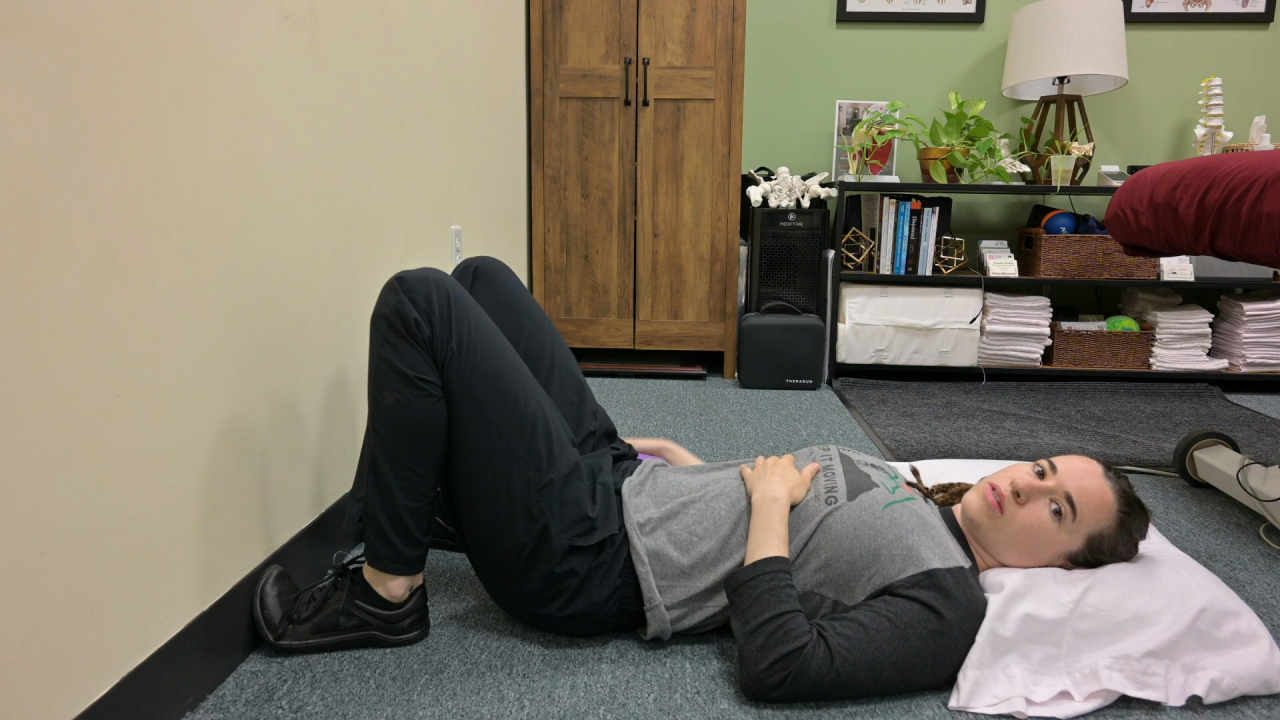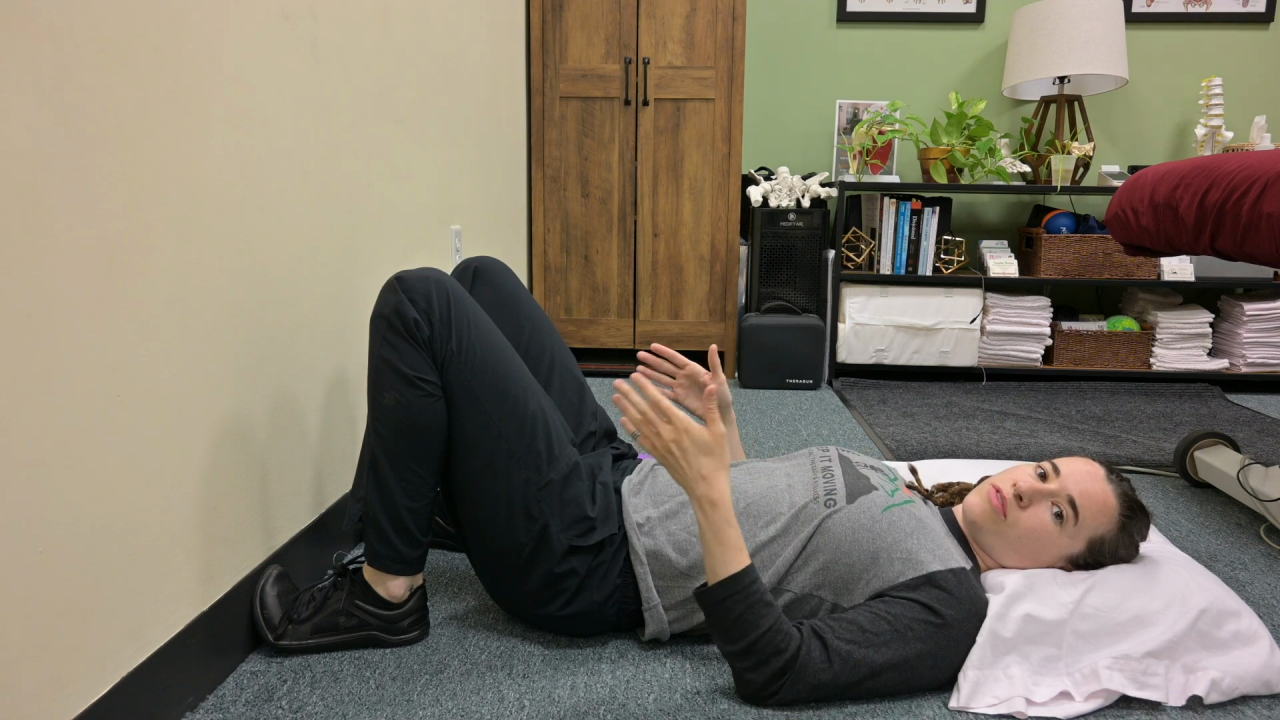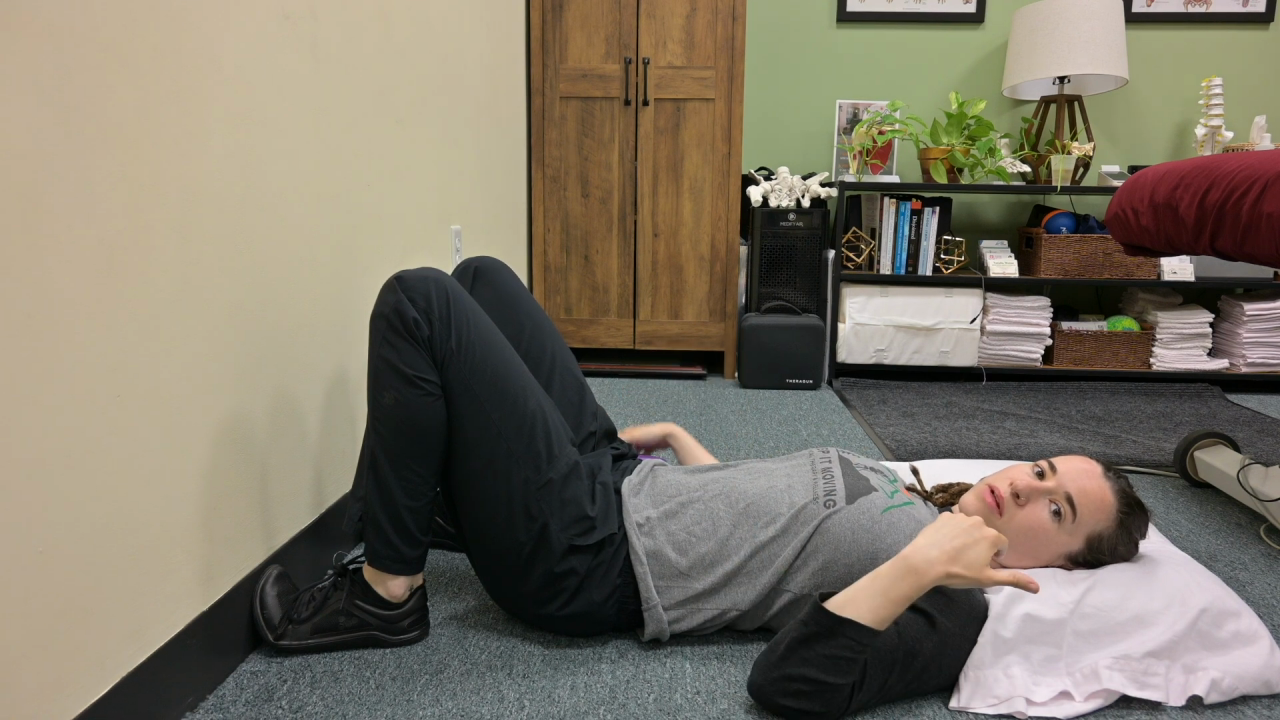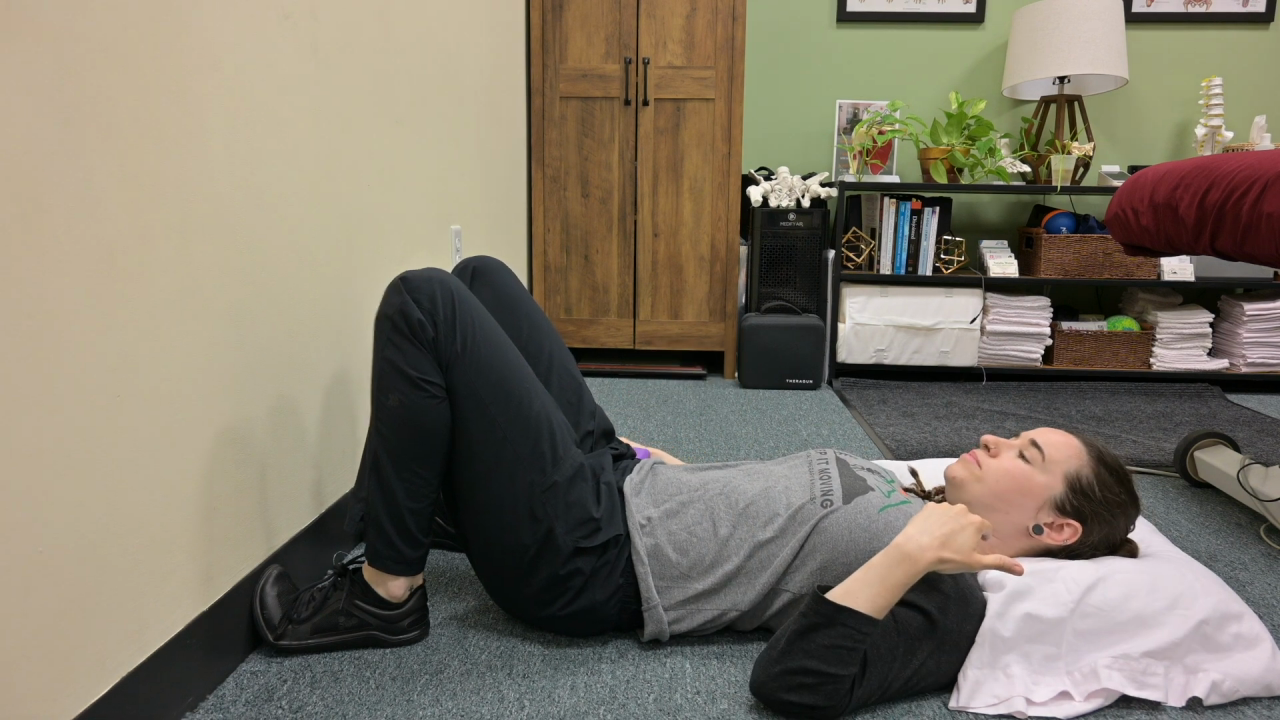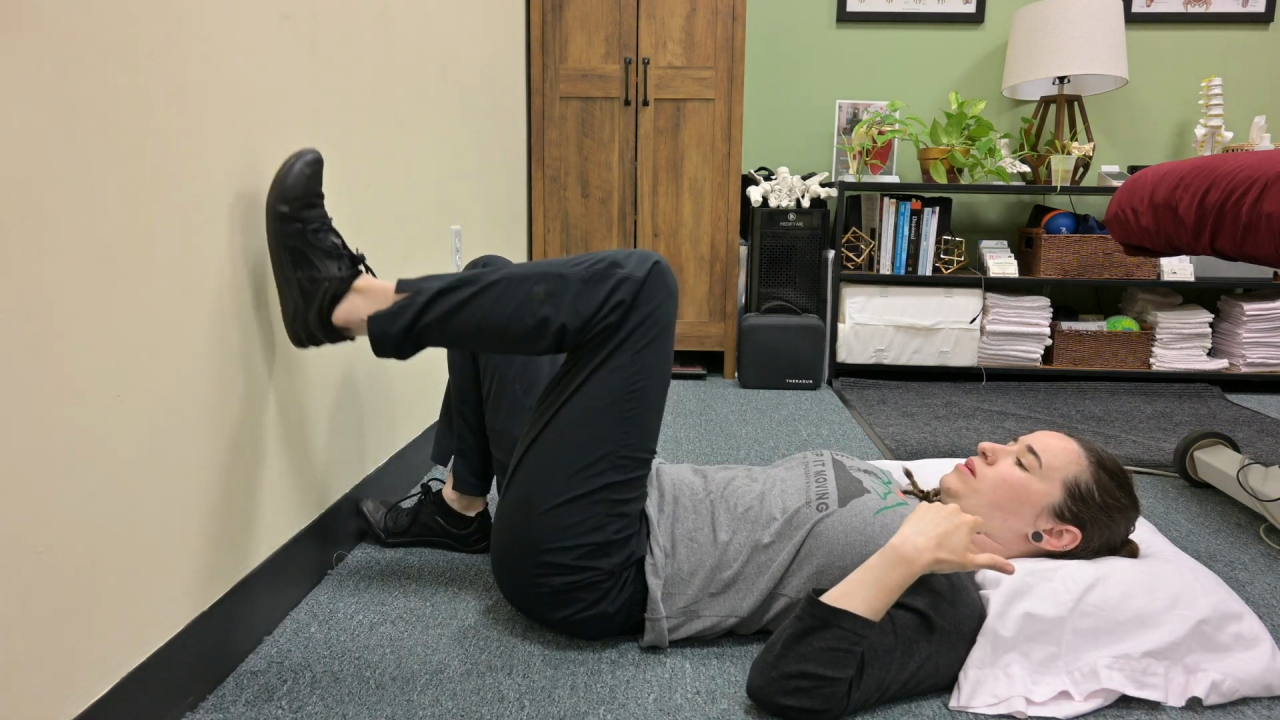
dt=1s
person 1, frame 1
left shoulder: (948, 603)
right shoulder: (910, 501)
left elbow: (774, 664)
left wrist: (770, 503)
right wrist: (677, 455)
left hip: (584, 559)
right hip: (621, 484)
left knee: (420, 303)
right knee: (479, 278)
left ankle: (382, 595)
right ankle: (441, 503)
person 1, frame 2
left shoulder: (949, 604)
right shoulder: (912, 498)
left elbow: (772, 669)
left wrist: (705, 489)
right wrist: (720, 421)
left hip: (582, 559)
right hip: (617, 482)
left knee: (419, 302)
right knee: (480, 278)
left ankle: (383, 595)
right ankle: (441, 501)
person 1, frame 3
left shoulder: (945, 609)
right shoulder: (902, 489)
left wrist: (920, 566)
right wrist: (676, 437)
left hip: (583, 559)
right hip: (619, 484)
left knee: (419, 302)
right knee: (480, 278)
left ankle: (384, 594)
right ankle: (442, 500)
person 1, frame 4
left shoulder: (945, 598)
right shoulder: (904, 491)
left wrist: (912, 554)
left hip: (582, 561)
right hip: (619, 489)
left knee: (426, 305)
right knee: (479, 279)
left ankle: (383, 595)
right ankle: (451, 500)
person 1, frame 5
left shoulder: (943, 603)
right shoulder: (904, 496)
left wrist: (907, 554)
left hip: (582, 570)
right hip: (644, 505)
left knee: (635, 283)
right knee: (491, 276)
left ankle: (351, 303)
right ankle: (460, 509)
